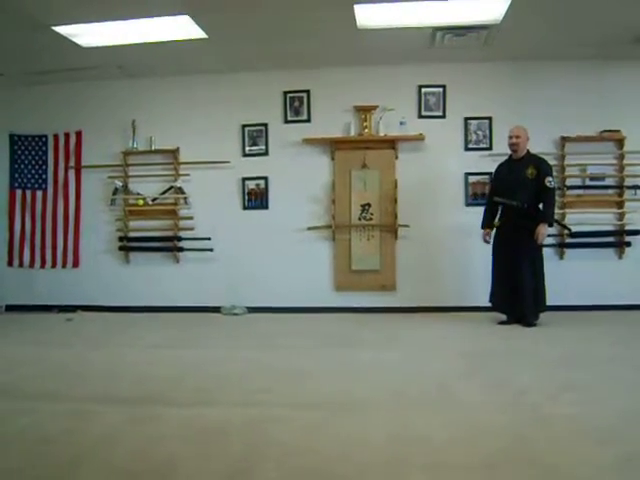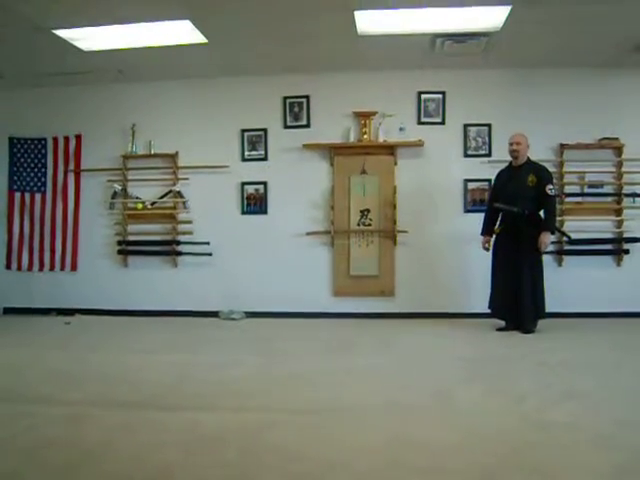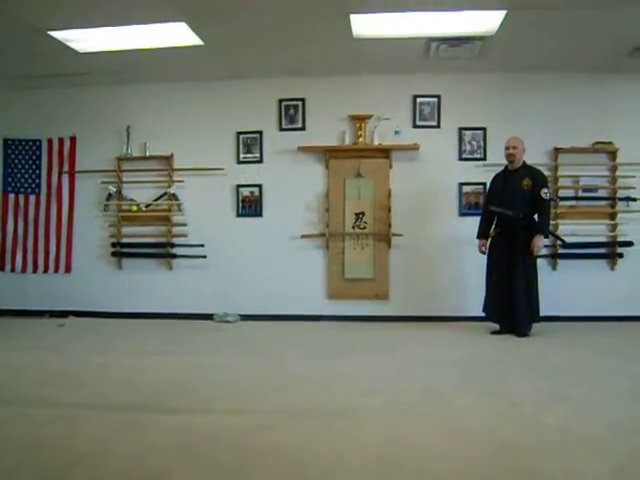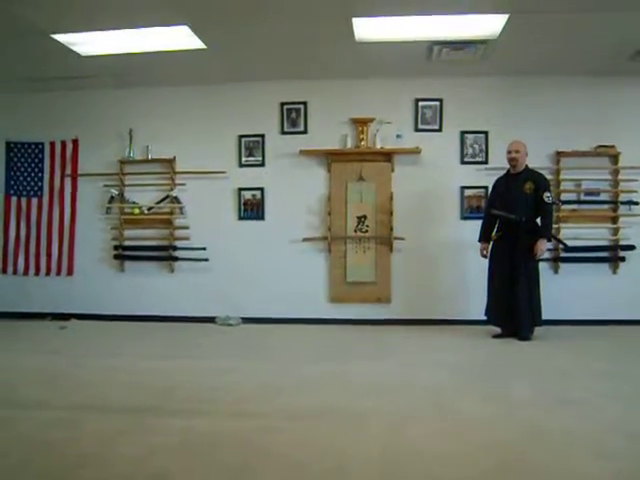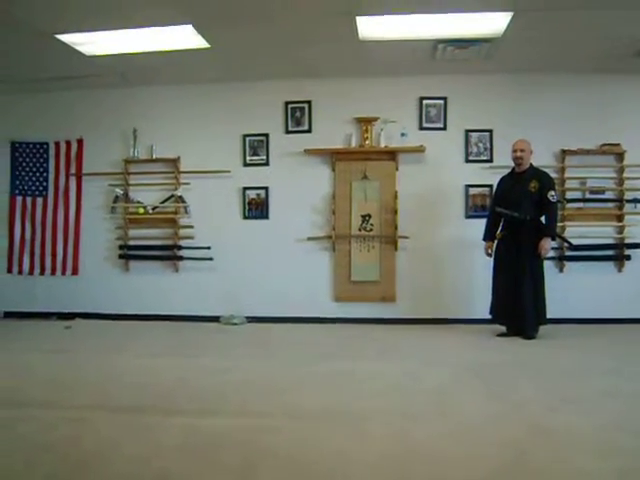
dt=0.4s
person 1, frame 1
left shoulder: (540, 165)
right shoulder: (502, 168)
left elbow: (549, 196)
right elbow: (493, 199)
left wrist: (545, 223)
right wrist: (487, 225)
left hip: (529, 224)
right hip: (506, 224)
left knee: (529, 268)
right knee: (505, 269)
left ankle: (530, 314)
right ankle: (512, 313)
person 1, frame 2
left shoulder: (540, 172)
right shoulder: (502, 175)
left elbow: (549, 204)
right elbow: (493, 206)
left wrist: (547, 231)
right wrist: (487, 233)
left hip: (529, 231)
right hip: (506, 231)
left knee: (528, 276)
right knee: (504, 275)
left ankle: (529, 321)
right ankle: (511, 319)
person 1, frame 3
left shoulder: (535, 176)
right shoulder: (498, 179)
left elbow: (544, 207)
right elbow: (488, 209)
left wrist: (540, 234)
right wrist: (483, 236)
left hip: (524, 235)
right hip: (501, 235)
left knee: (523, 279)
right knee: (499, 279)
left ankle: (523, 324)
right ankle: (505, 323)
person 1, frame 4
left shoulder: (537, 180)
right shoulder: (500, 182)
left elbow: (546, 211)
right elbow: (490, 213)
left wrist: (543, 238)
right wrist: (484, 239)
left hip: (526, 238)
right hip: (503, 238)
left knee: (525, 283)
right knee: (501, 283)
left ankle: (525, 328)
right ankle: (507, 327)
person 1, frame 5
left shoulder: (542, 179)
right shoulder: (504, 181)
left elbow: (551, 210)
right elbow: (495, 211)
left wrist: (548, 237)
right wrist: (489, 238)
left hip: (530, 236)
right hip: (507, 236)
left knee: (530, 282)
right knee: (505, 282)
left ankle: (530, 327)
right ankle: (512, 326)
